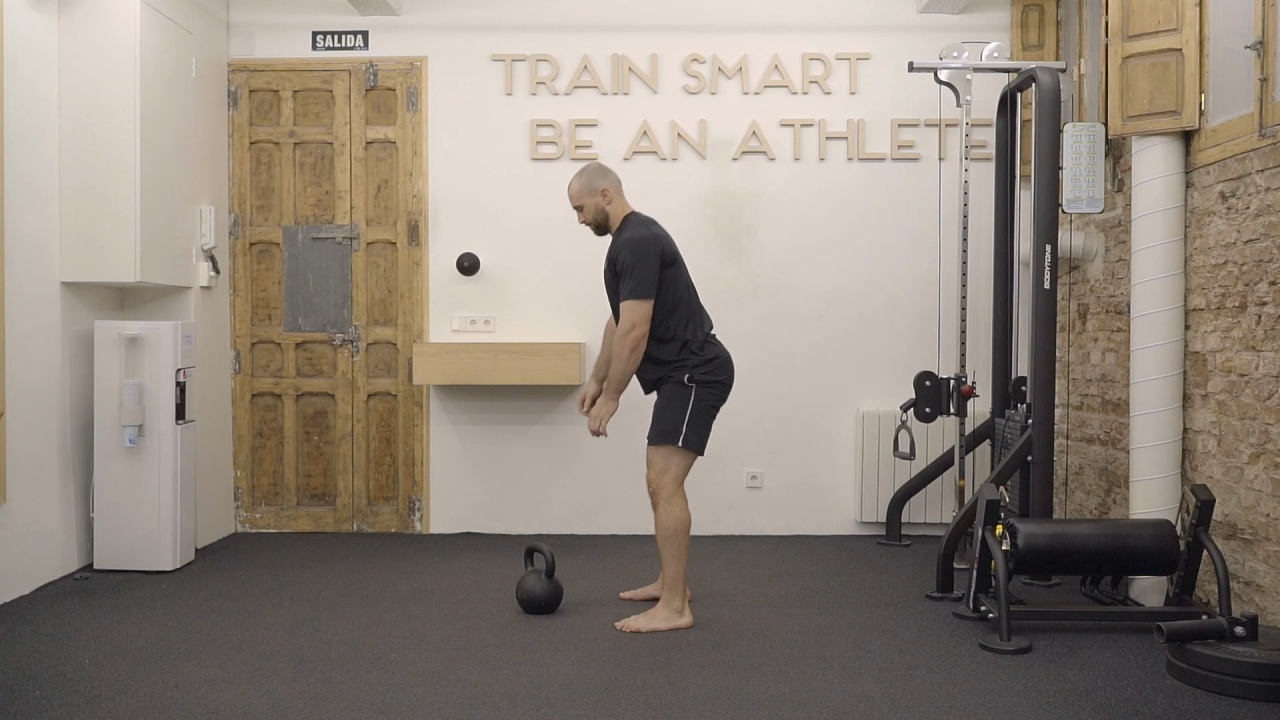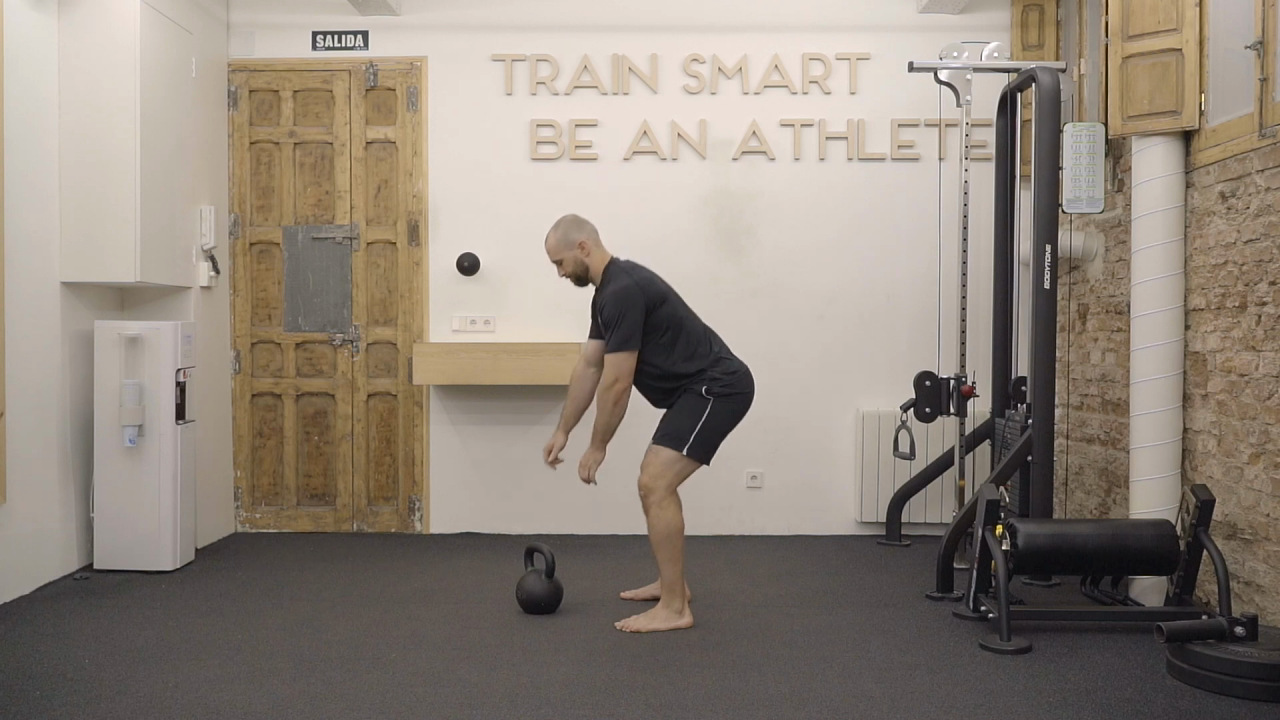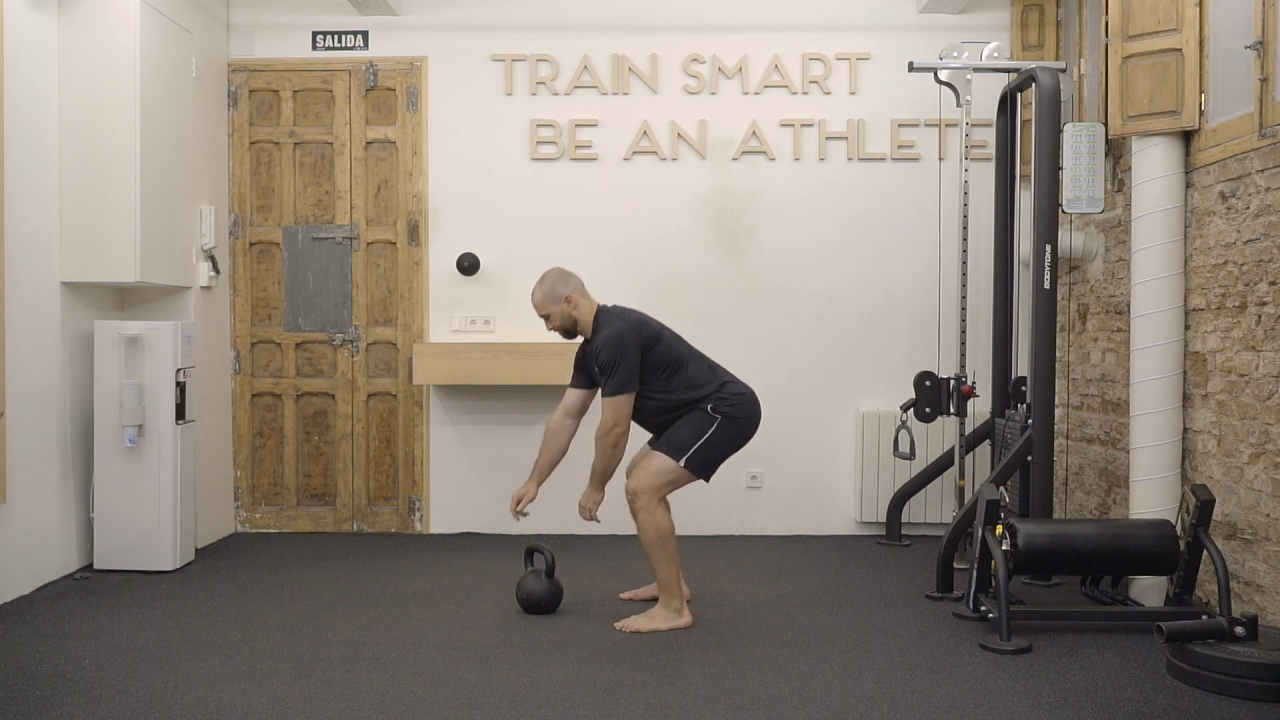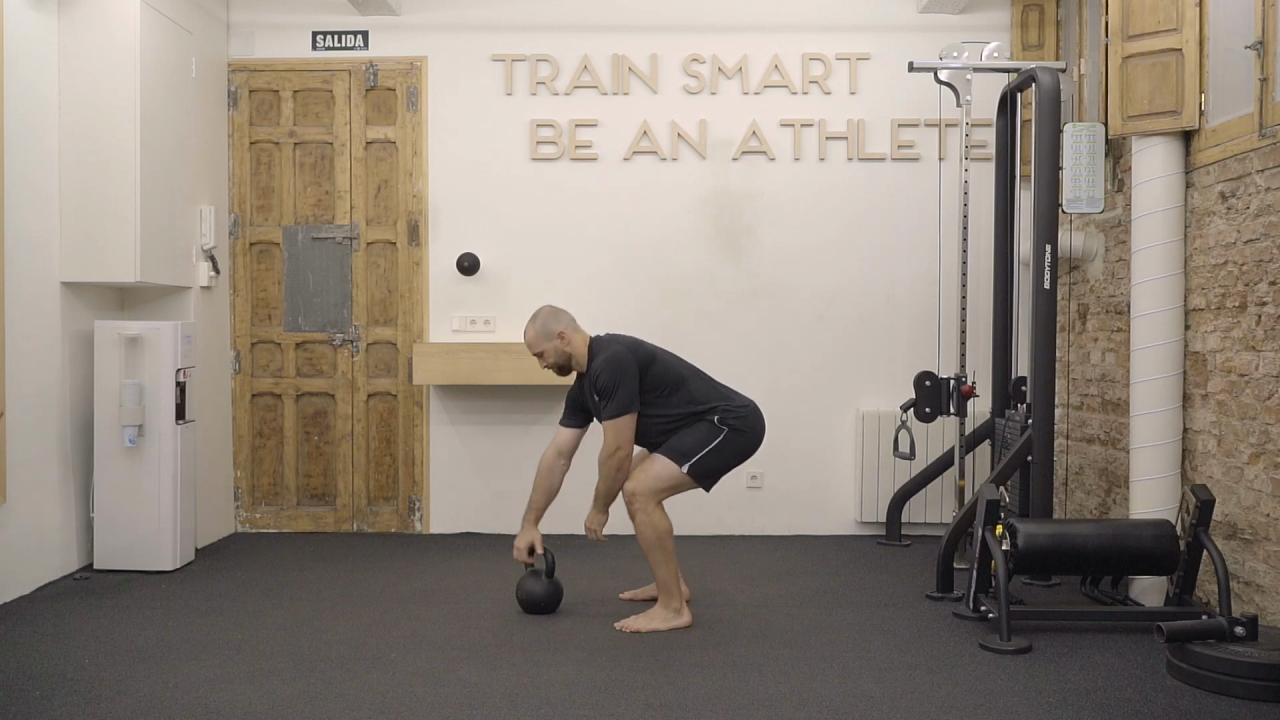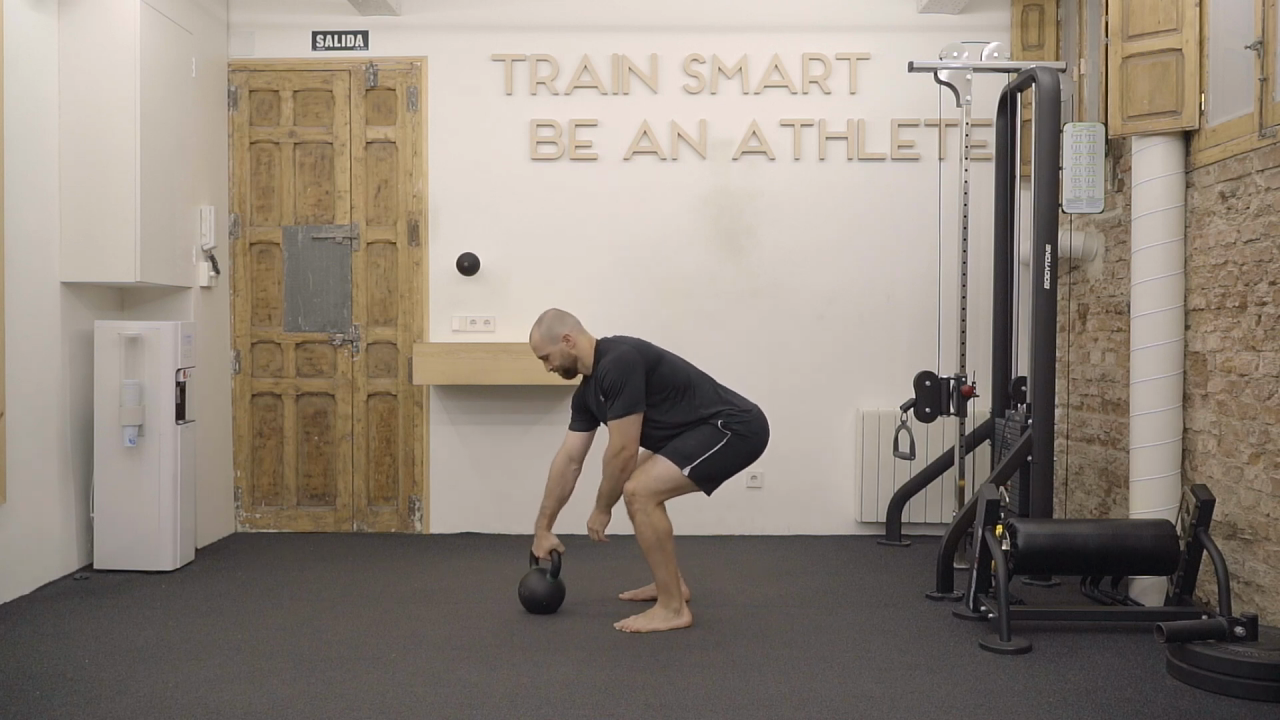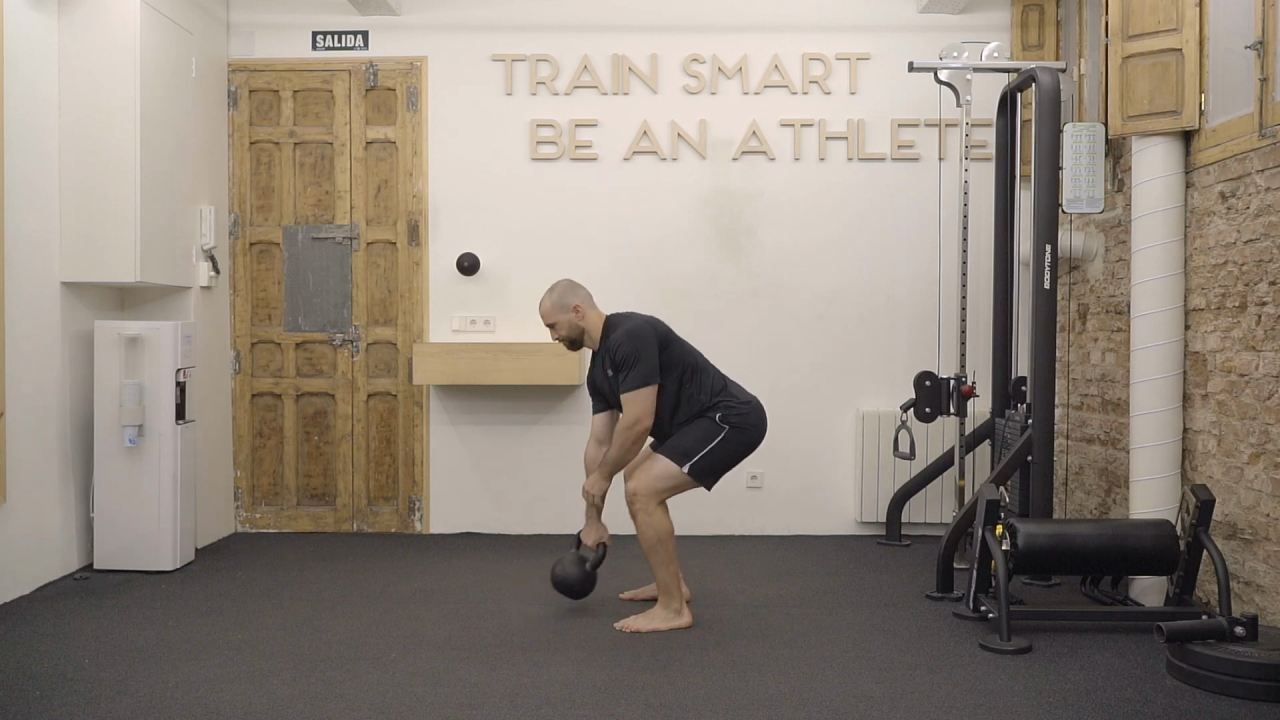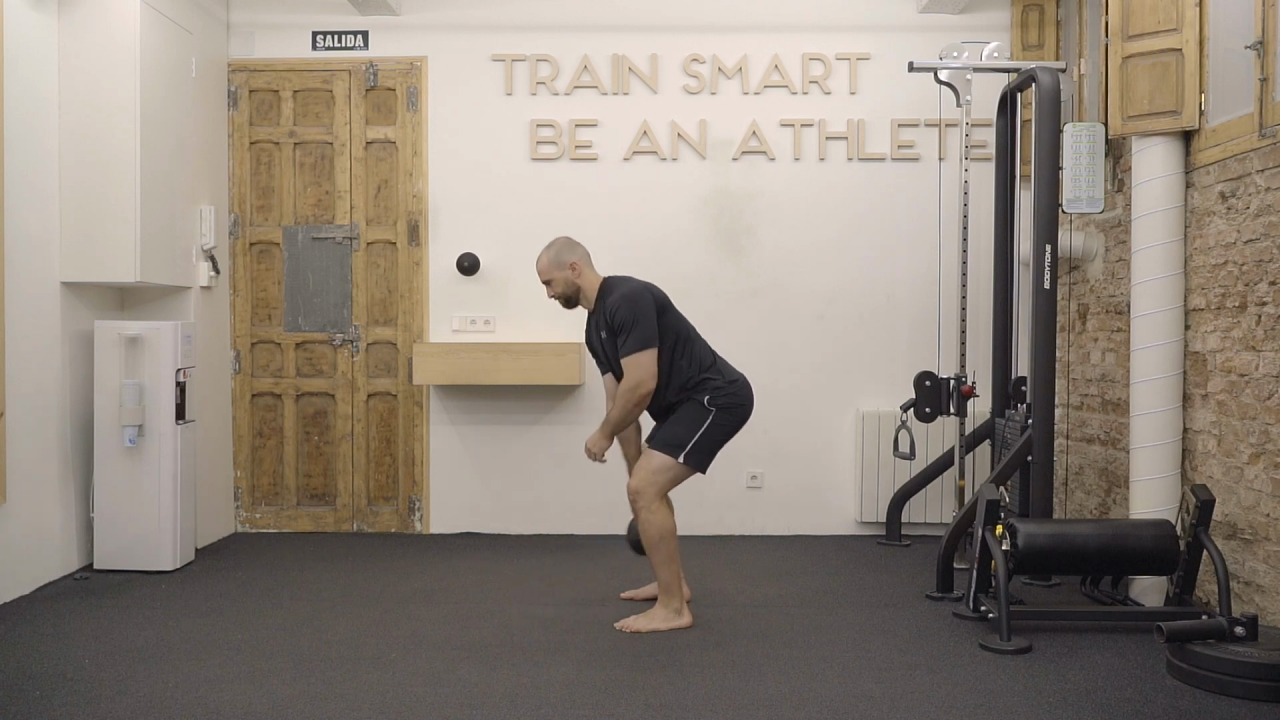
dt=0.2s
person 1, frame 1
left shoulder: (635, 242)
right shoulder: (636, 237)
left elbow: (635, 332)
right elbow: (619, 324)
left wrist: (609, 399)
right wrist: (596, 381)
left hip: (694, 373)
right hip: (685, 369)
left knee: (663, 484)
right knee: (664, 482)
left ankle: (674, 607)
right ankle: (671, 581)
person 1, frame 2
left shoulder: (622, 292)
right shoulder: (613, 289)
left elbow: (617, 383)
right elbow: (588, 367)
left wrist: (596, 449)
right wrist: (561, 430)
left hip: (717, 388)
right hip: (703, 385)
left knee: (654, 486)
right knee: (656, 484)
left ankle: (674, 607)
right ankle: (672, 582)
person 1, frame 3
left shoulder: (616, 337)
right shoulder: (594, 345)
left elbow: (614, 427)
right elbow: (566, 417)
left wrist: (595, 489)
right wrist: (533, 483)
left hip: (726, 410)
right hip: (714, 408)
left knee: (641, 489)
right knee: (641, 480)
left ankle: (672, 608)
right ankle: (672, 584)
person 1, frame 4
left shoulder: (613, 363)
right shoulder: (585, 384)
left elbow: (618, 451)
right elbow: (557, 456)
left wrist: (599, 510)
right wrist: (530, 523)
left hip: (732, 424)
right hip: (716, 422)
left knee: (639, 491)
right knee: (637, 483)
left ankle: (672, 608)
right ankle: (672, 583)
person 1, frame 5
left shoulder: (620, 363)
right shoulder: (590, 389)
left elbow: (623, 450)
right elbow: (568, 460)
left wrist: (601, 510)
right wrist: (543, 528)
left hip: (735, 429)
right hip: (721, 427)
left knee: (639, 492)
right knee: (637, 483)
left ankle: (672, 608)
right ankle: (671, 584)
person 1, frame 6
left shoulder: (632, 336)
right shoulder: (600, 367)
left elbow: (637, 423)
right elbow: (599, 444)
left wrist: (601, 478)
right wrist: (592, 521)
left hip: (732, 420)
right hip: (715, 418)
left knee: (641, 491)
right knee: (639, 482)
left ankle: (672, 607)
right ankle: (672, 584)
person 1, frame 7
left shoulder: (628, 300)
right shoulder: (596, 325)
left elbow: (640, 386)
right elbow: (618, 398)
left wrist: (602, 436)
right wrist: (637, 465)
left hip: (717, 399)
right hip: (698, 399)
left knee: (644, 488)
right knee: (645, 482)
left ankle: (672, 607)
right ankle: (672, 582)
